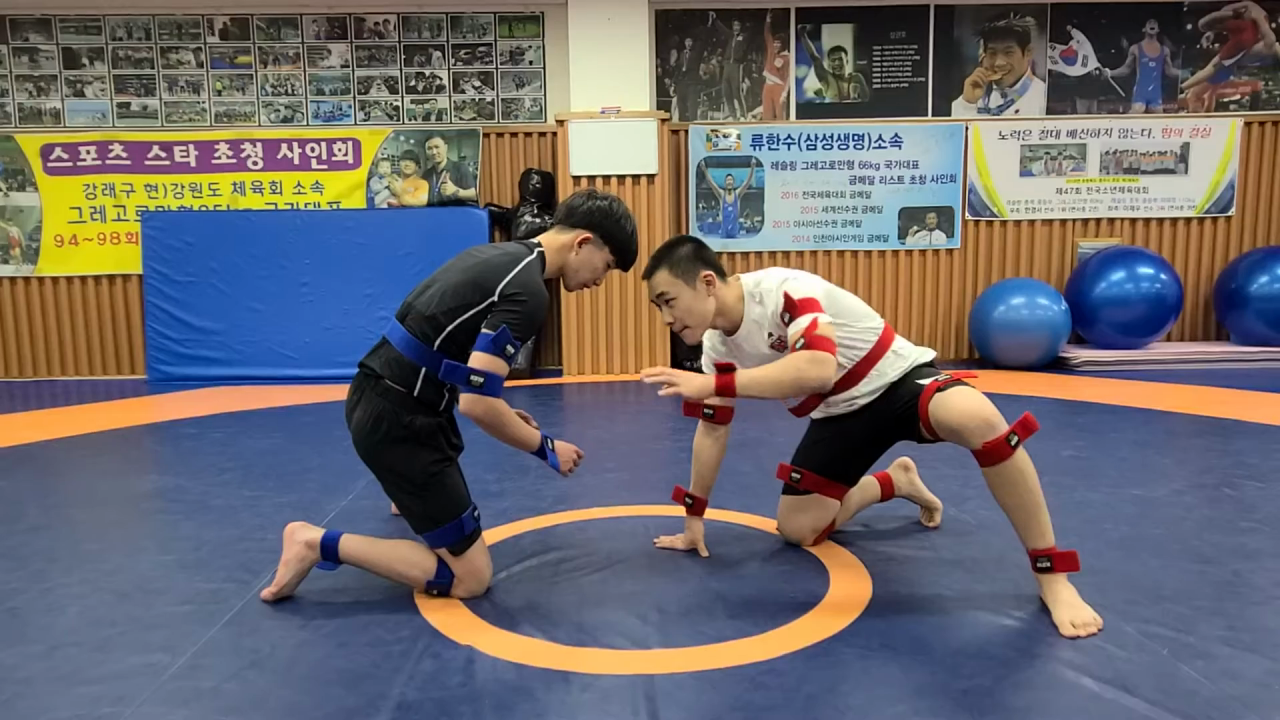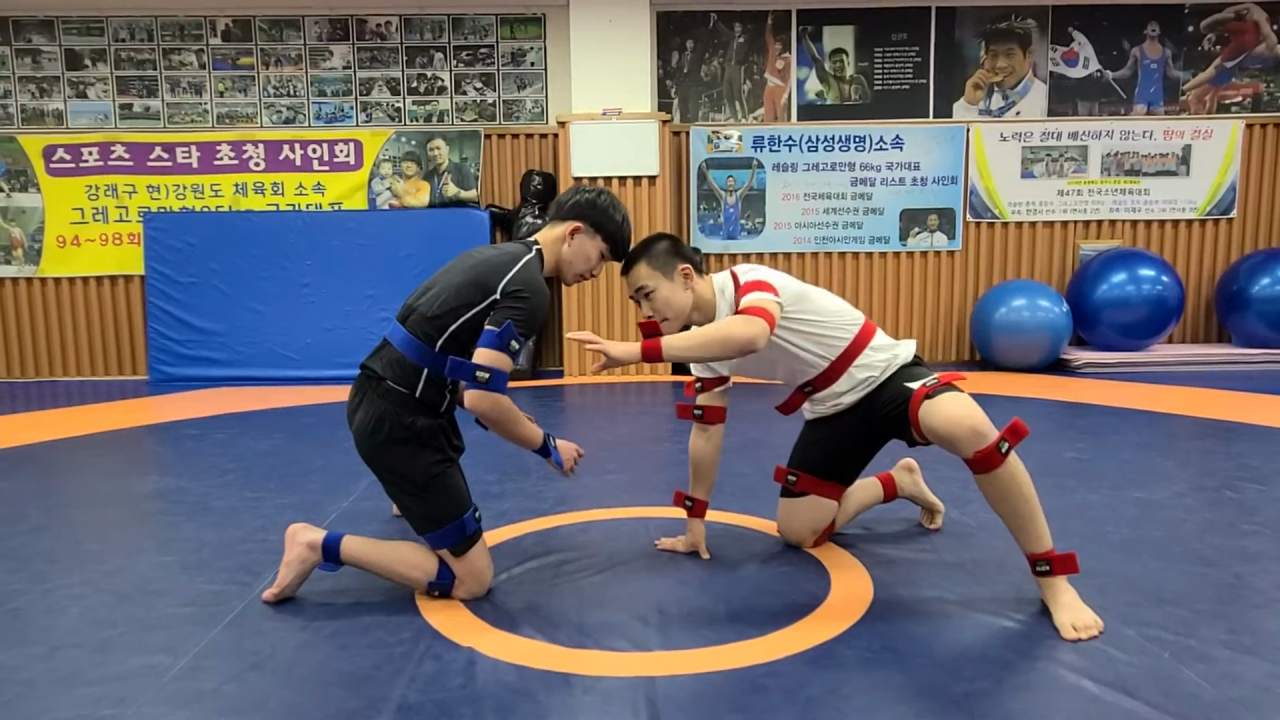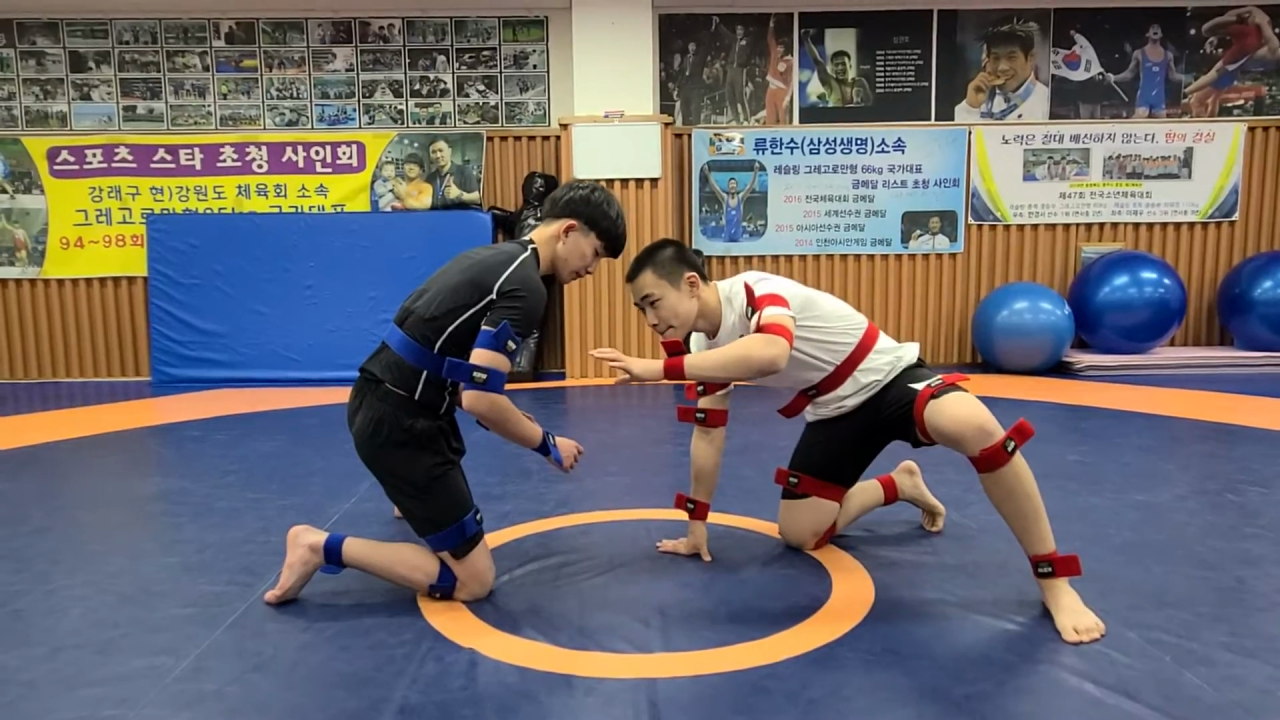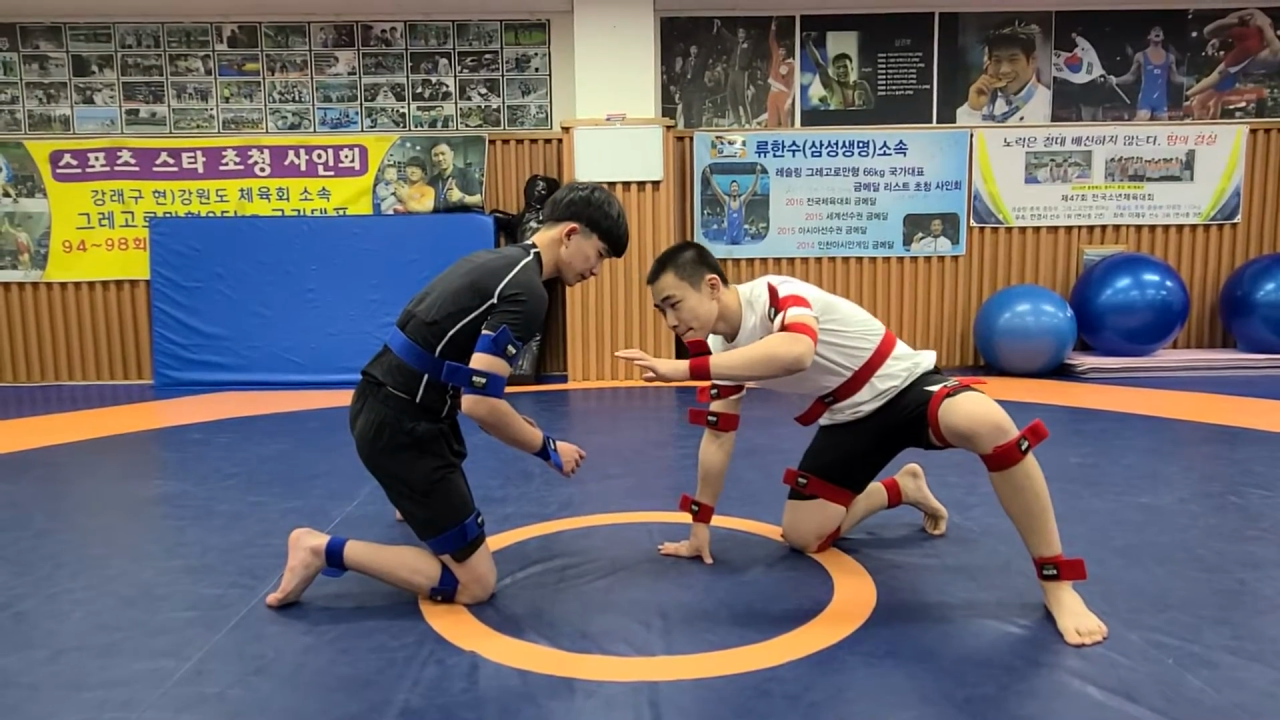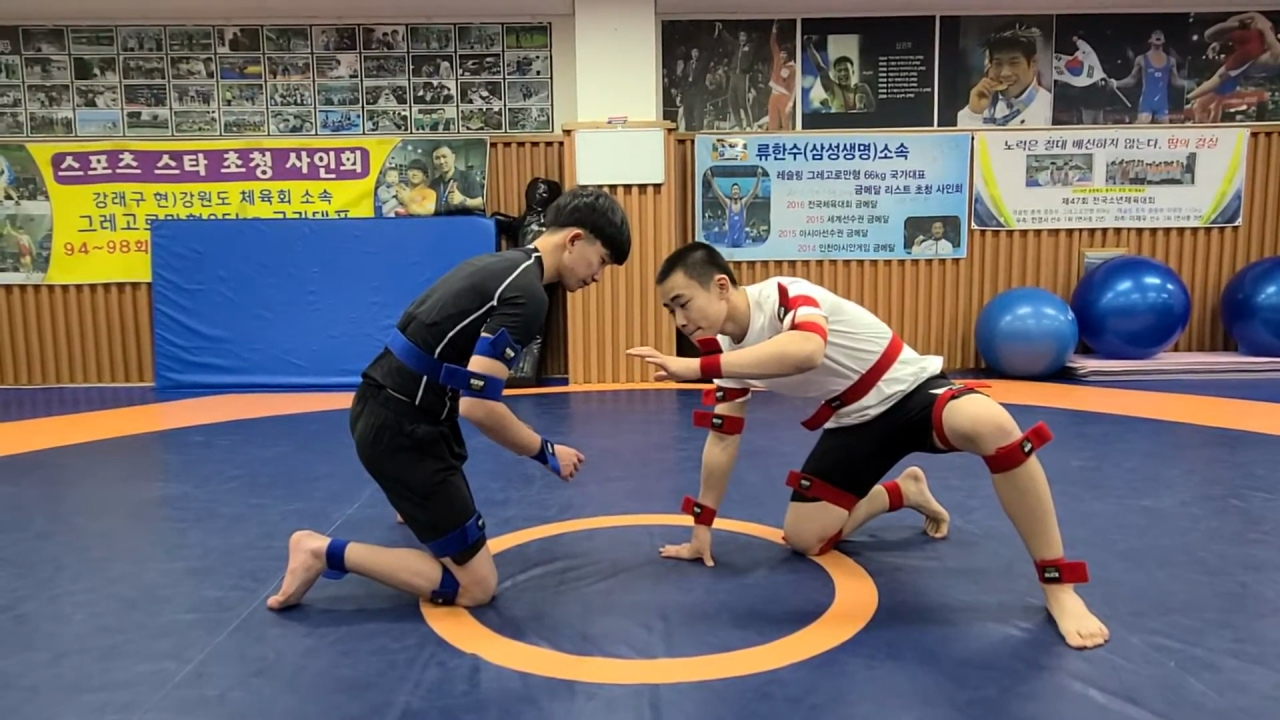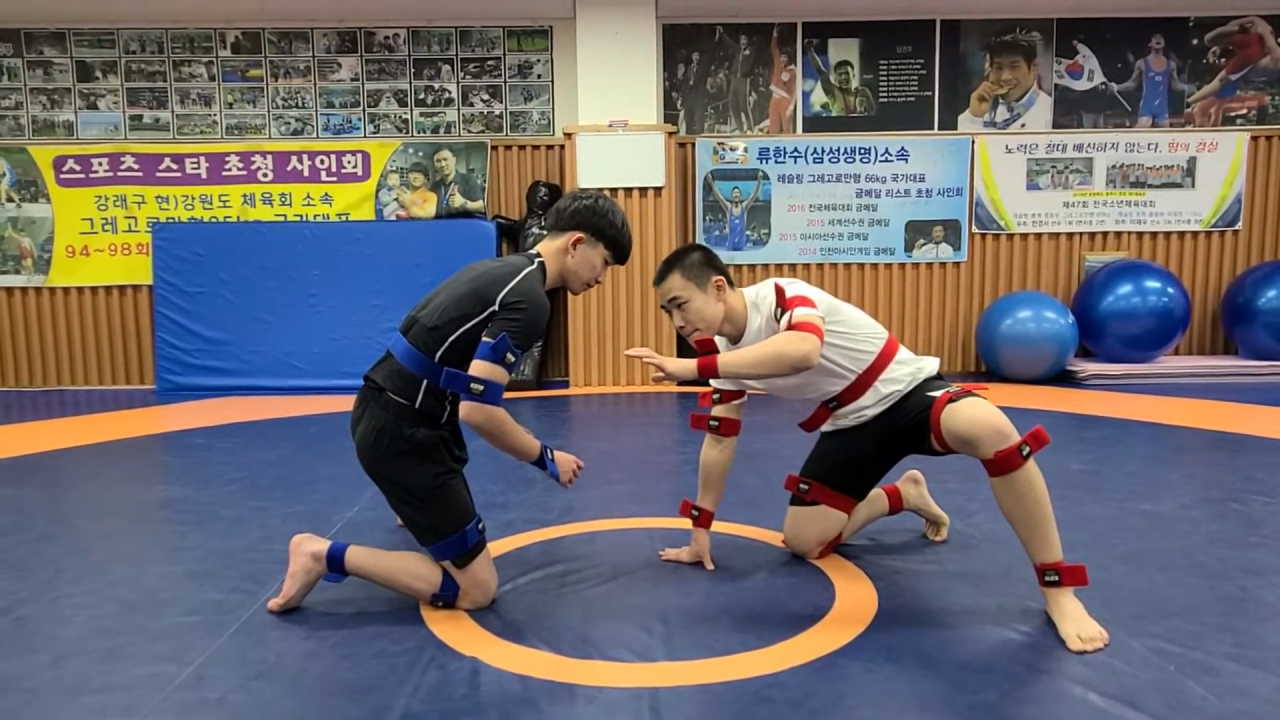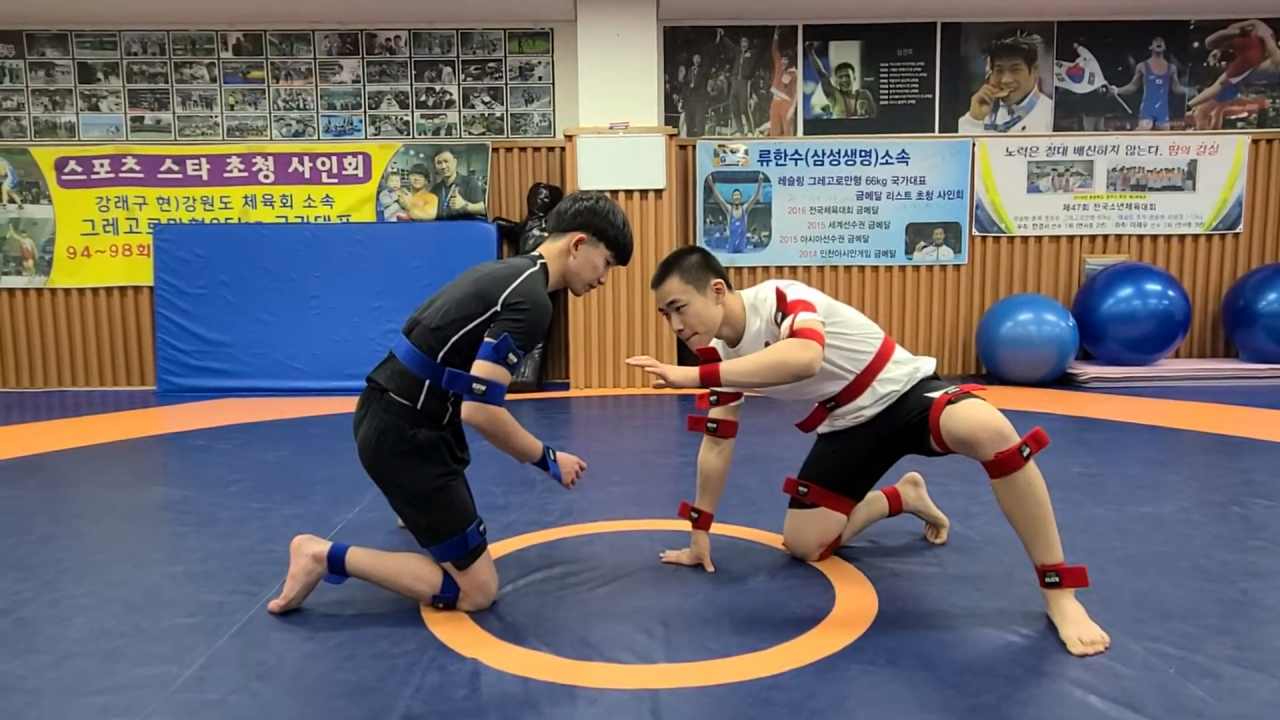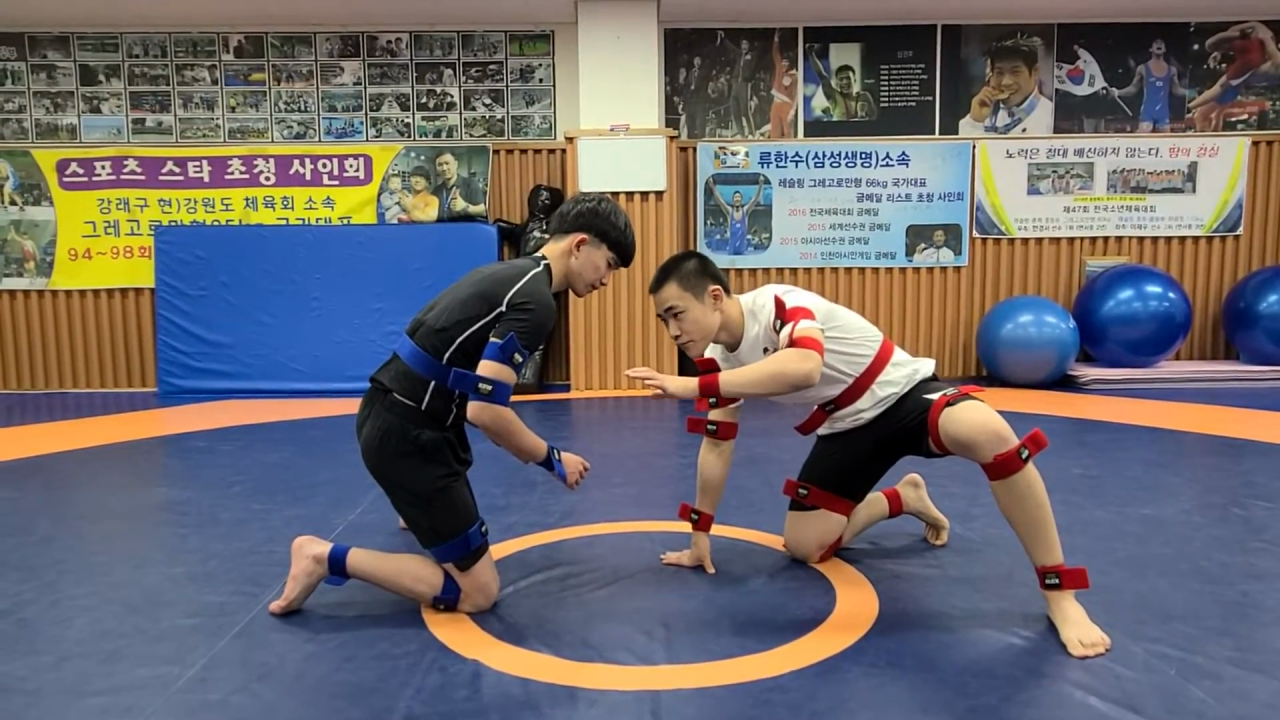
dt=0.5s
person 1, frame 1
left shoulder: (782, 291)
right shoulder: (716, 343)
left elbow: (820, 369)
right elbow: (711, 428)
left wrist: (712, 385)
right wrist: (693, 519)
left hip: (898, 379)
right hip: (840, 413)
left knee: (977, 419)
right knee: (797, 530)
left ankle: (1053, 577)
right ankle: (896, 482)
person 1, frame 2
left shoulder: (747, 282)
right shoulder: (702, 343)
left elbow: (751, 335)
right elbow: (707, 430)
left wrist: (638, 350)
right wrist: (696, 523)
left hip: (886, 375)
right hip: (832, 410)
left knee: (970, 430)
right knee: (797, 532)
left ankle: (1053, 580)
right ankle: (898, 482)
person 1, frame 3
left shoulder: (754, 290)
right shoulder: (705, 344)
left elbow: (772, 355)
right elbow: (708, 433)
left wrist: (660, 367)
right wrist: (696, 524)
left hip: (889, 379)
right hip: (836, 413)
left knee: (976, 428)
right knee: (798, 535)
left ankle: (1054, 582)
right ankle: (899, 485)
person 1, frame 4
left shoulder: (774, 295)
right shoulder: (721, 348)
left elbow: (796, 352)
right elbow: (718, 435)
left wrist: (685, 368)
right wrist: (700, 526)
left hip: (905, 385)
right hip: (848, 419)
left knee: (988, 425)
right knee: (803, 536)
left ankle: (1057, 584)
right ankle: (903, 487)
person 1, frame 5
left shoulder: (784, 295)
right shoulder: (726, 347)
left elbow: (808, 350)
right elbow: (722, 438)
left wrist: (695, 367)
right wrist: (702, 528)
left hip: (909, 390)
right hip: (853, 423)
left knee: (991, 426)
right knee: (804, 539)
left ankle: (1059, 588)
right ankle: (903, 492)
person 1, frame 6
left shoulder: (780, 295)
right shoulder: (723, 349)
left elbow: (803, 351)
right elbow: (720, 440)
left wrist: (692, 367)
right wrist: (701, 530)
left hip: (907, 392)
right hip: (851, 426)
left knee: (989, 430)
right knee: (804, 542)
left ankle: (1059, 591)
right ankle: (905, 494)
person 1, frame 7
left shoulder: (779, 298)
right shoulder: (721, 353)
left elbow: (805, 358)
right elbow: (717, 442)
left wrist: (694, 376)
right wrist: (700, 532)
left hip: (903, 391)
right hip: (847, 426)
left knee: (990, 431)
right knee: (804, 545)
left ankle: (1060, 593)
right ankle: (902, 497)
person 1, frame 8
left shoulder: (778, 304)
right shoulder: (718, 357)
left elbow: (804, 367)
right elbow: (716, 444)
left wrist: (692, 385)
right wrist: (700, 535)
left hip: (903, 393)
right hip: (847, 426)
left knee: (989, 434)
right knee: (804, 546)
left ankle: (1060, 595)
right ankle: (904, 497)
person 2, frame 1
left shoulder: (500, 254)
right shoulder: (527, 290)
right elbow: (476, 402)
left wrist: (499, 415)
right wrist: (546, 449)
left hip: (379, 396)
right hip: (397, 418)
right knee: (470, 577)
left ankle: (413, 496)
right ankle: (319, 543)
person 2, frame 2
left shoulder: (498, 255)
right shoulder: (528, 288)
right elbow: (482, 398)
left wrist: (502, 417)
right wrist: (548, 447)
left hip: (378, 397)
right hip: (398, 419)
right knee: (470, 579)
left ankle: (414, 496)
right ankle: (320, 544)
person 2, frame 3
left shoulder: (495, 256)
right shoulder: (524, 287)
right elbow: (480, 399)
left wrist: (505, 417)
right wrist: (547, 445)
left hip: (379, 401)
right hip: (399, 422)
right knee: (473, 580)
left ankle: (415, 497)
right ankle: (323, 547)
person 2, frame 4
left shoulder: (499, 259)
right shoulder: (526, 291)
right elbow: (479, 402)
left wrist: (507, 423)
right wrist: (548, 449)
left hip: (384, 404)
right hip: (399, 424)
right knee: (474, 584)
left ankle: (416, 499)
right ankle: (325, 550)
person 2, frame 5
left shoulder: (500, 264)
right shoulder: (525, 294)
right elbow: (477, 405)
left wrist: (509, 429)
right wrist: (546, 453)
left hip: (383, 406)
right hip: (400, 427)
right knee: (475, 586)
left ankle: (417, 502)
right ankle: (325, 552)
person 2, frame 6
left shoulder: (503, 268)
right shoulder: (527, 300)
right elbow: (477, 410)
left wrist: (513, 435)
right wrist: (545, 459)
left hip: (386, 411)
right hip: (401, 431)
right knee: (476, 589)
left ankle: (417, 506)
right ankle: (326, 556)
person 2, frame 7
left shoulder: (506, 270)
right shoulder: (530, 300)
right elbow: (479, 410)
right wrist: (547, 460)
left hip: (388, 412)
right hip: (403, 433)
right knee: (476, 590)
left ankle: (419, 507)
right ankle: (326, 556)
person 2, frame 8
left shoulder: (508, 272)
right shoulder: (534, 301)
right elbow: (485, 410)
left wrist: (517, 442)
right wrist: (553, 460)
left hip: (389, 413)
right hip: (406, 433)
right knee: (477, 592)
left ankle: (420, 509)
right ankle: (328, 558)
